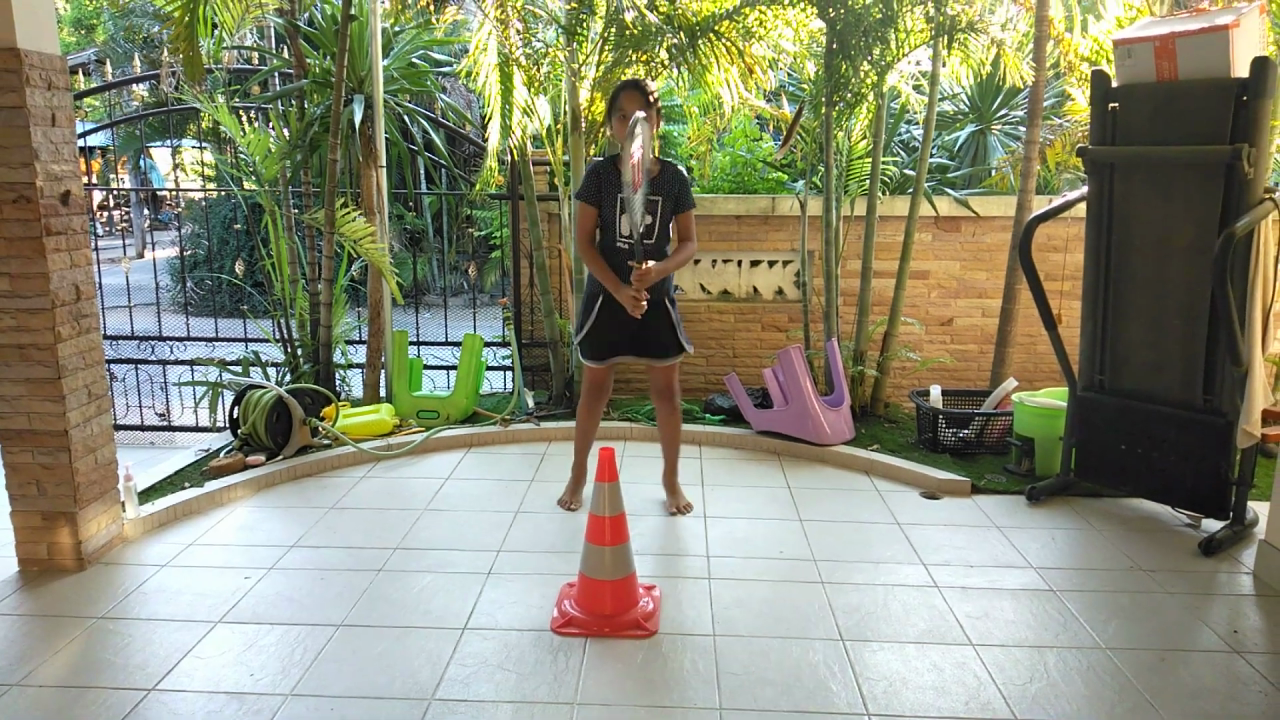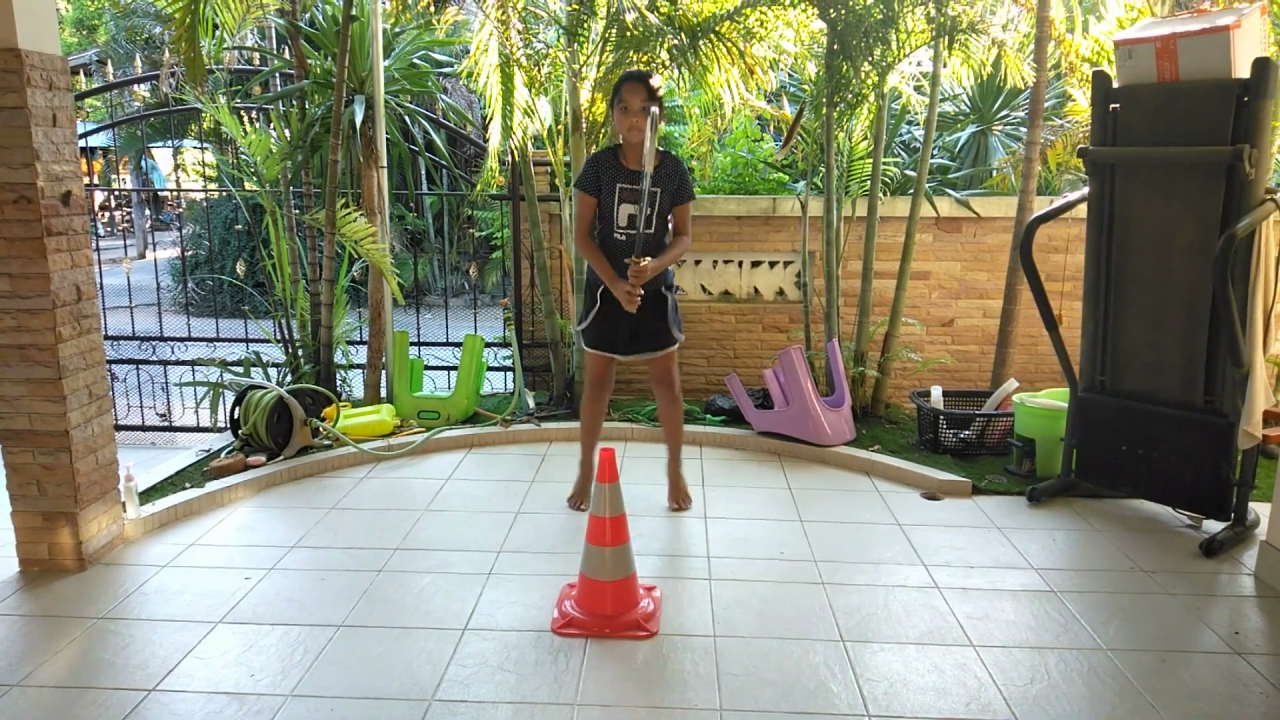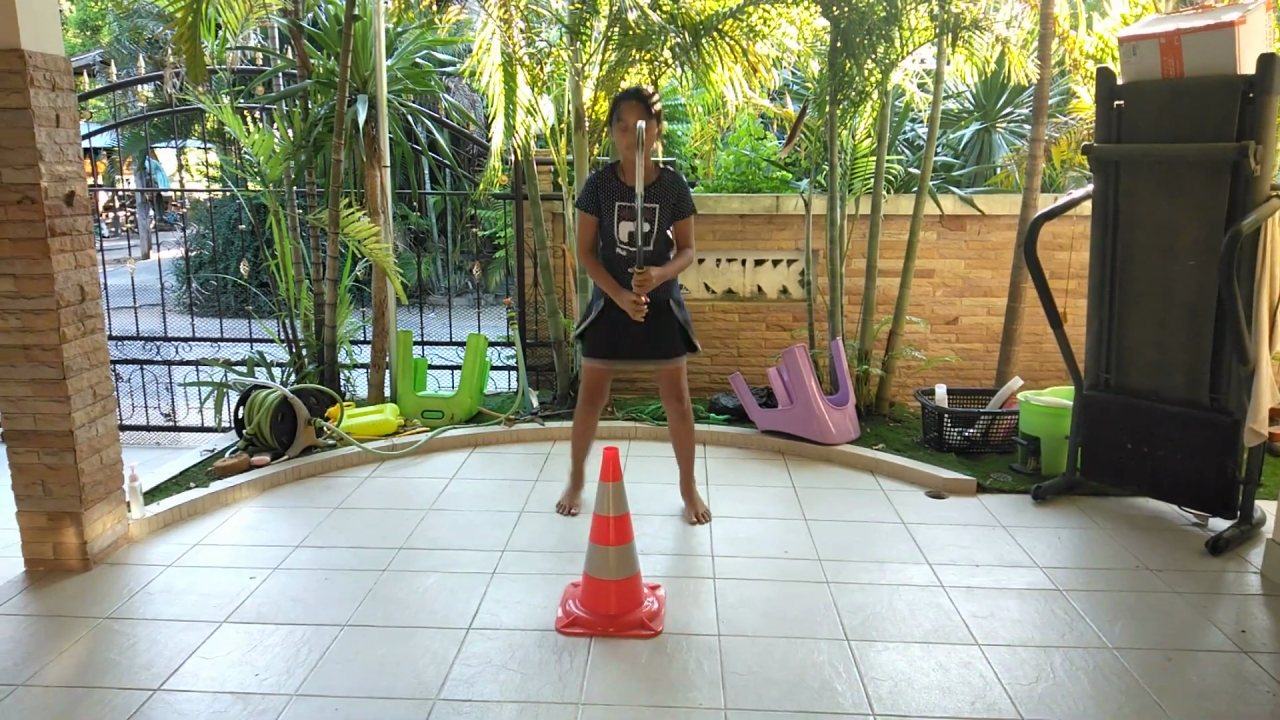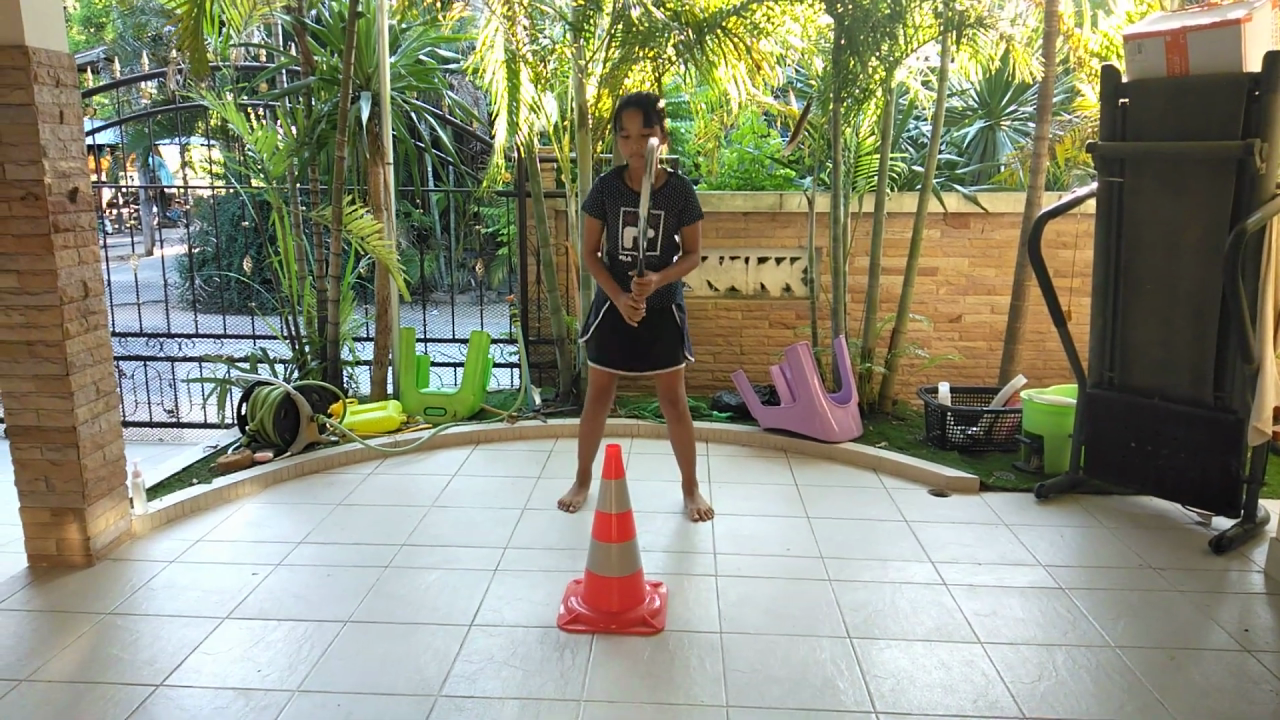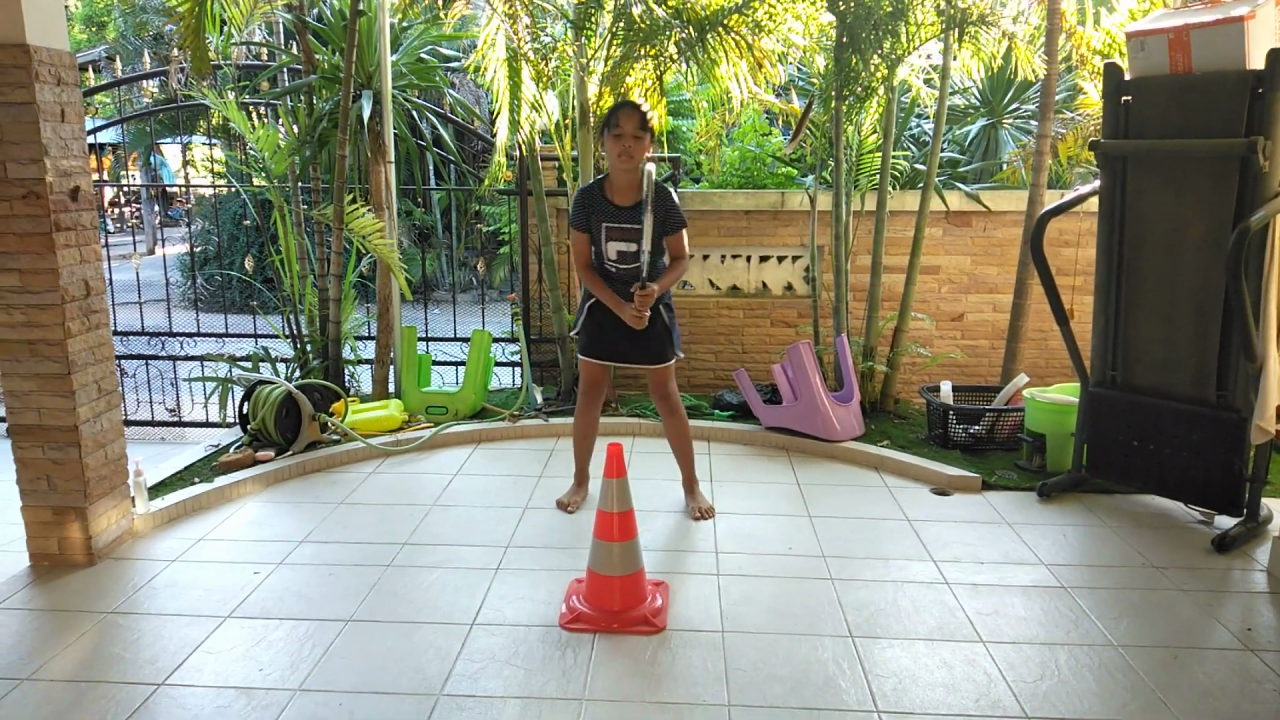
dt=0.3s
person 1, frame 1
left shoulder: (674, 178)
right shoulder: (599, 174)
left elbow: (688, 242)
right elbow: (584, 241)
left wrist: (659, 270)
right wrist: (619, 290)
left hip: (657, 298)
right hip: (605, 297)
left knee: (666, 392)
right knee: (594, 391)
left ankle: (671, 478)
right ankle: (578, 474)
person 1, frame 2
left shoulder: (673, 169)
right shoulder: (599, 165)
left elbow: (684, 235)
right elbow: (582, 232)
left wrist: (656, 265)
right wrist: (614, 283)
left hip: (655, 291)
right hip: (605, 288)
left knee: (666, 381)
right knee: (598, 382)
left ankle: (675, 471)
right ankle: (586, 471)
person 1, frame 3
left shoulder: (673, 184)
right shoulder: (599, 183)
left elbow: (687, 249)
right elbow: (585, 250)
left wrist: (660, 274)
right wrist: (619, 294)
left hip: (661, 304)
right hip: (609, 302)
left knee: (676, 396)
right knee: (590, 394)
left ankle: (688, 486)
right ankle: (576, 479)
person 1, frame 4
left shoulder: (679, 189)
right shoulder: (605, 187)
left elbow: (692, 253)
right elbow: (590, 252)
left wrist: (657, 281)
right wrist: (619, 297)
left hip: (663, 307)
right hip: (612, 304)
left knee: (673, 401)
right knee: (598, 397)
left ankle: (690, 486)
right ankle: (583, 478)
person 1, frame 5
left shoulder: (662, 199)
right shoulder: (587, 198)
left elbow: (680, 259)
right elbow: (582, 264)
left wrist: (657, 290)
right wrist: (619, 307)
left hip: (652, 307)
right hip: (602, 306)
left knee: (666, 398)
right knee: (589, 395)
left ankle: (691, 484)
right ankle: (581, 479)
